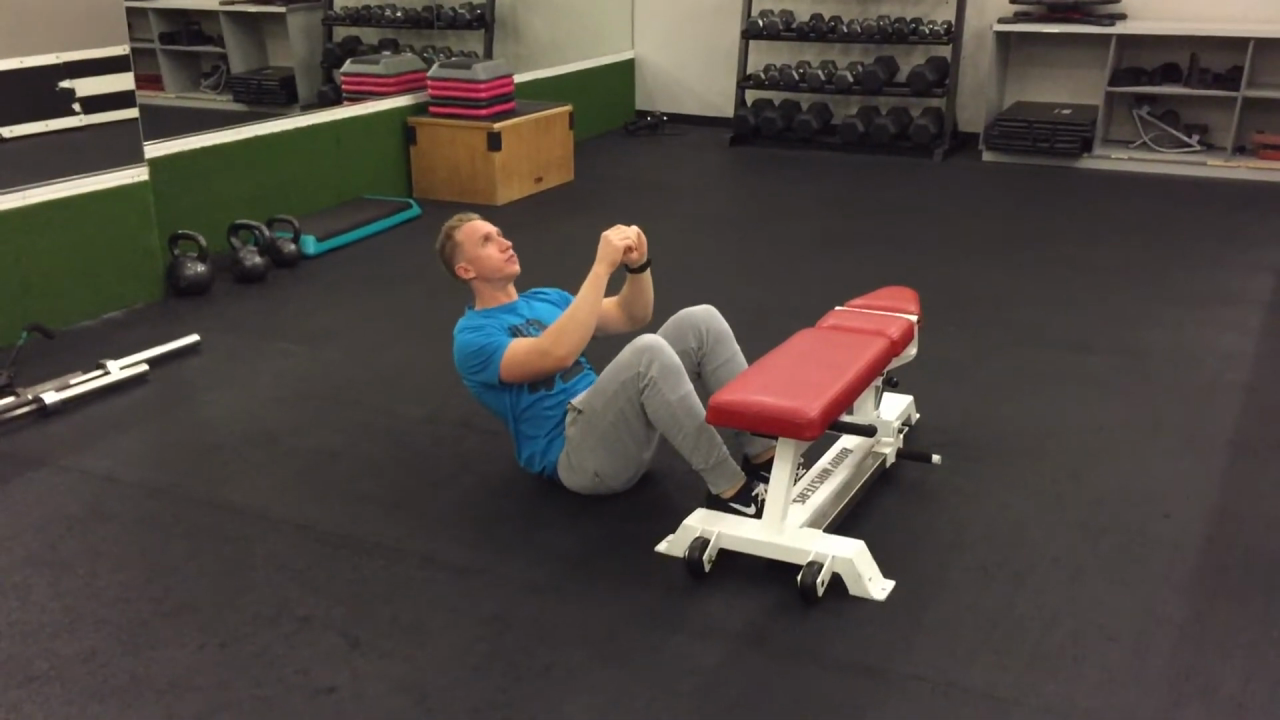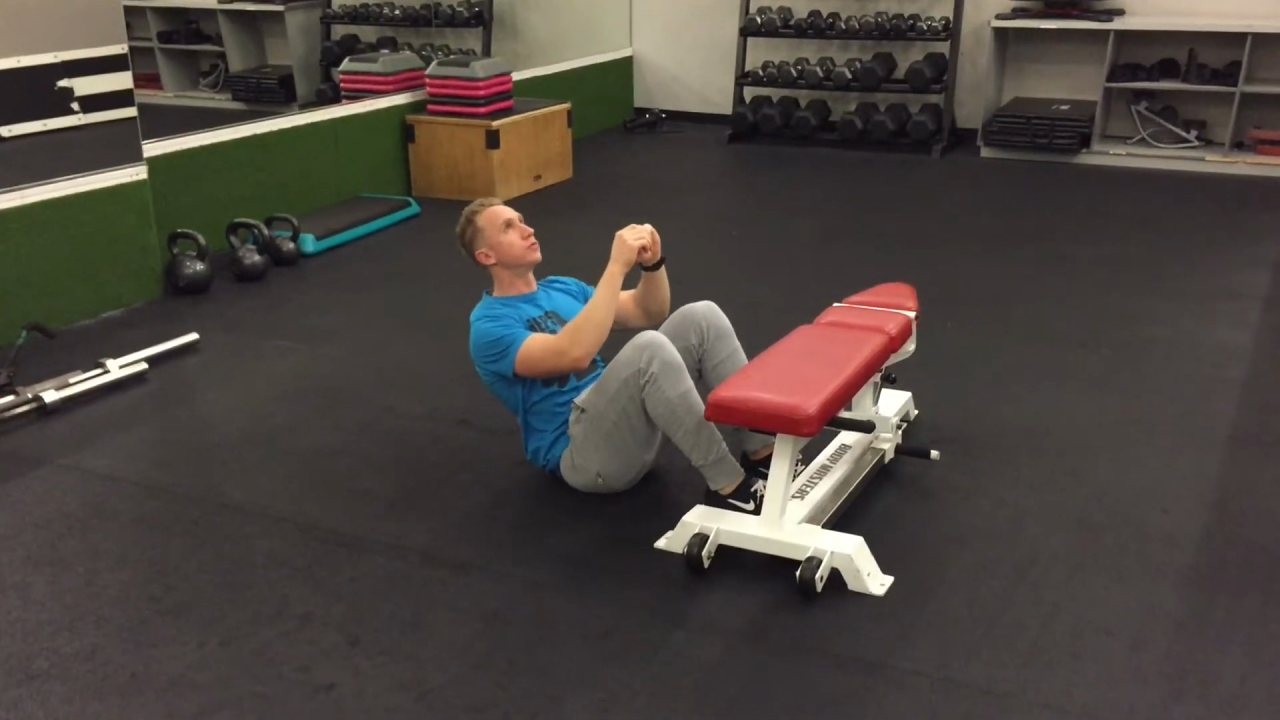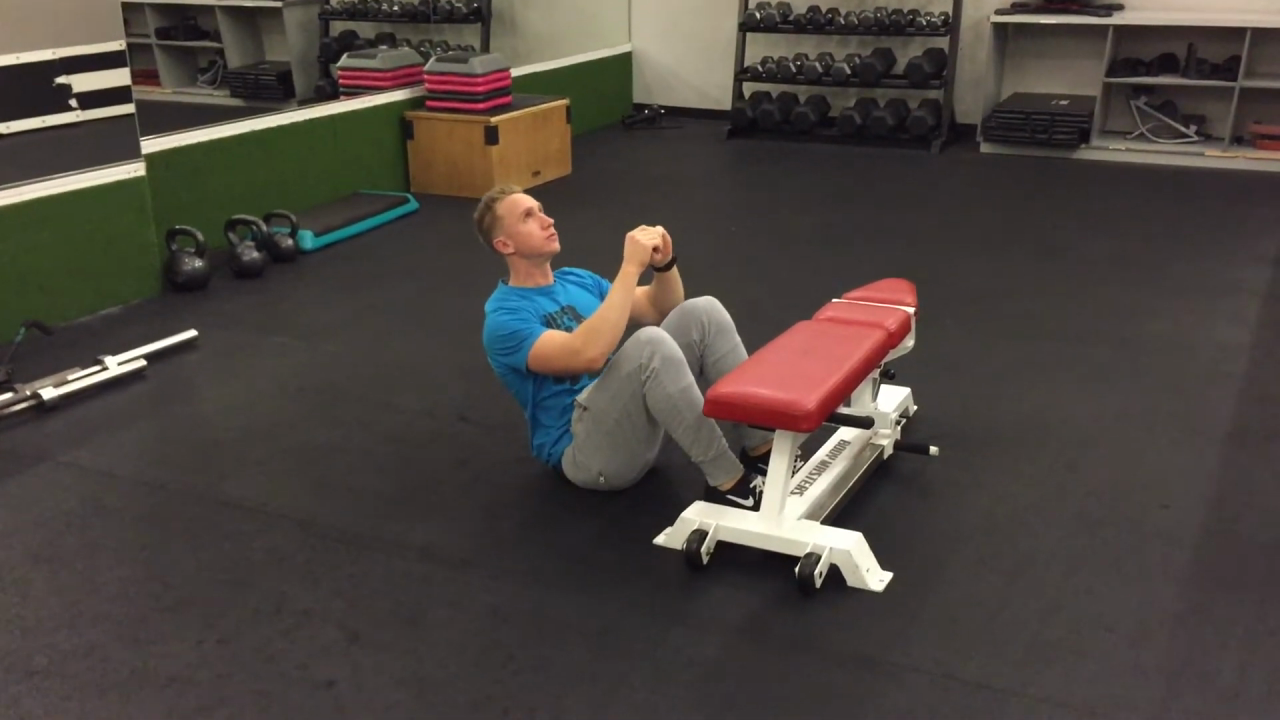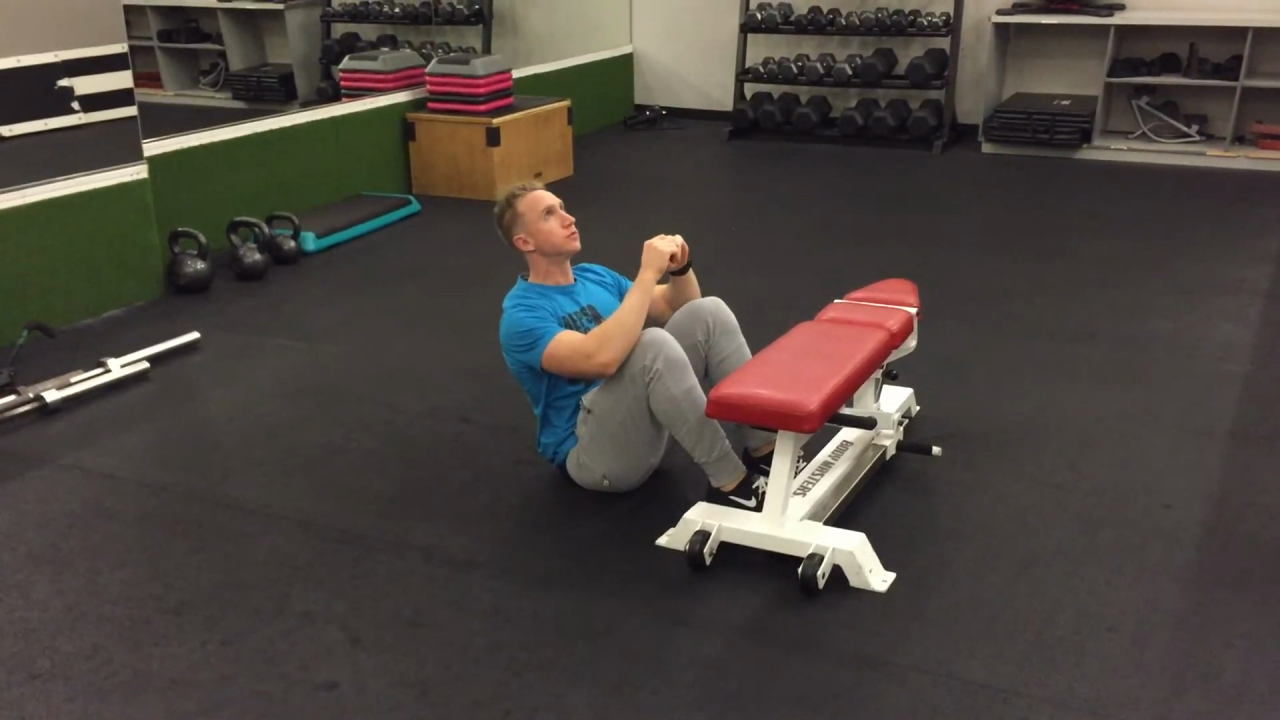
dt=0.5s
person 1, frame 1
left shoulder: (543, 300)
right shoulder: (474, 337)
left elbow: (633, 317)
right elbow: (557, 354)
left wrist: (637, 265)
right wrist: (602, 267)
left hip: (612, 419)
right hip: (574, 452)
left knee: (700, 321)
right knee: (648, 351)
left ankle: (763, 458)
right ankle: (730, 491)
person 1, frame 2
left shoulder: (562, 289)
right shoulder: (490, 325)
left elbow: (650, 313)
right elbow: (574, 354)
left wrist: (652, 263)
right wrist: (617, 266)
left hip: (622, 414)
right hip: (582, 452)
left knee: (700, 317)
right knee: (649, 348)
left ankle: (762, 454)
right ankle: (729, 488)
person 1, frame 3
left shoulder: (576, 280)
right shoulder: (505, 317)
left elbow: (662, 310)
right elbow: (588, 354)
left wrist: (664, 263)
right wrist: (631, 267)
left hip: (629, 413)
right hip: (584, 448)
left knee: (702, 312)
right knee: (650, 343)
left ankle: (760, 449)
right ankle: (728, 482)
person 1, frame 4
left shoulder: (595, 277)
right shoulder: (522, 314)
left elbow: (678, 309)
right elbow: (601, 359)
left wrist: (679, 267)
right wrist: (648, 274)
left hip: (640, 417)
right hip: (590, 451)
left knee: (709, 313)
right knee: (654, 344)
left ankle: (763, 451)
right ankle: (730, 483)
